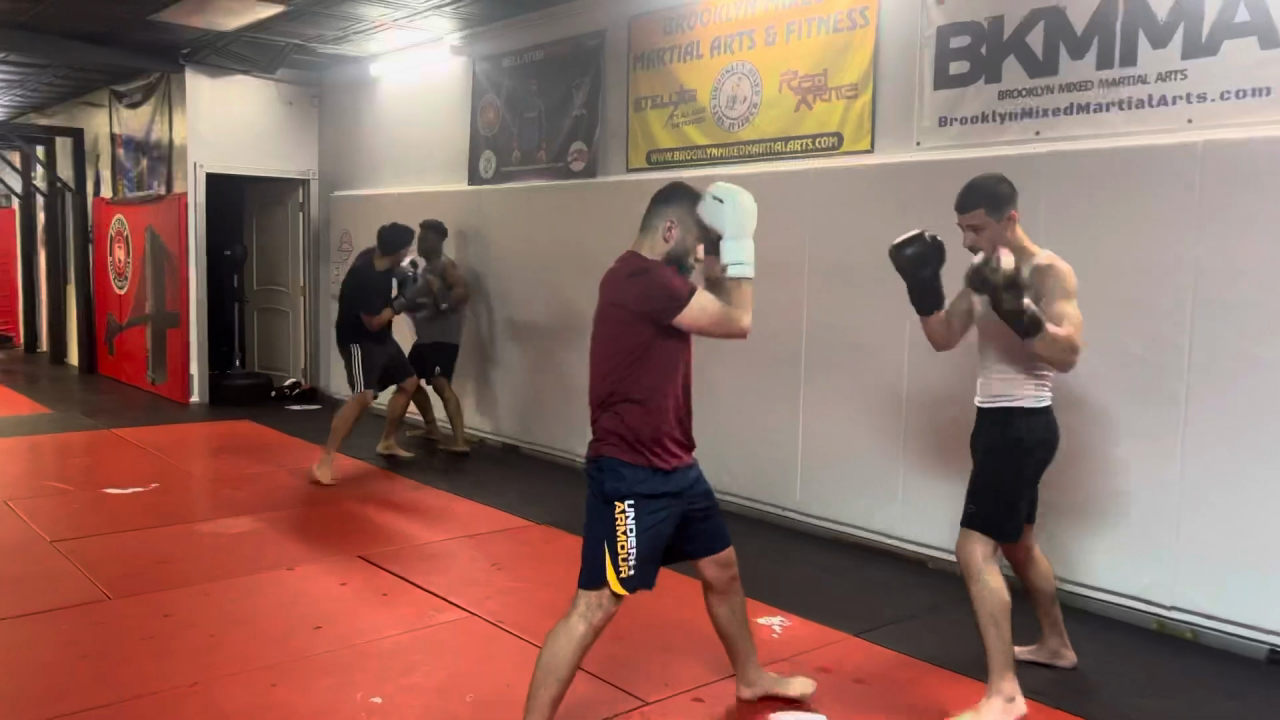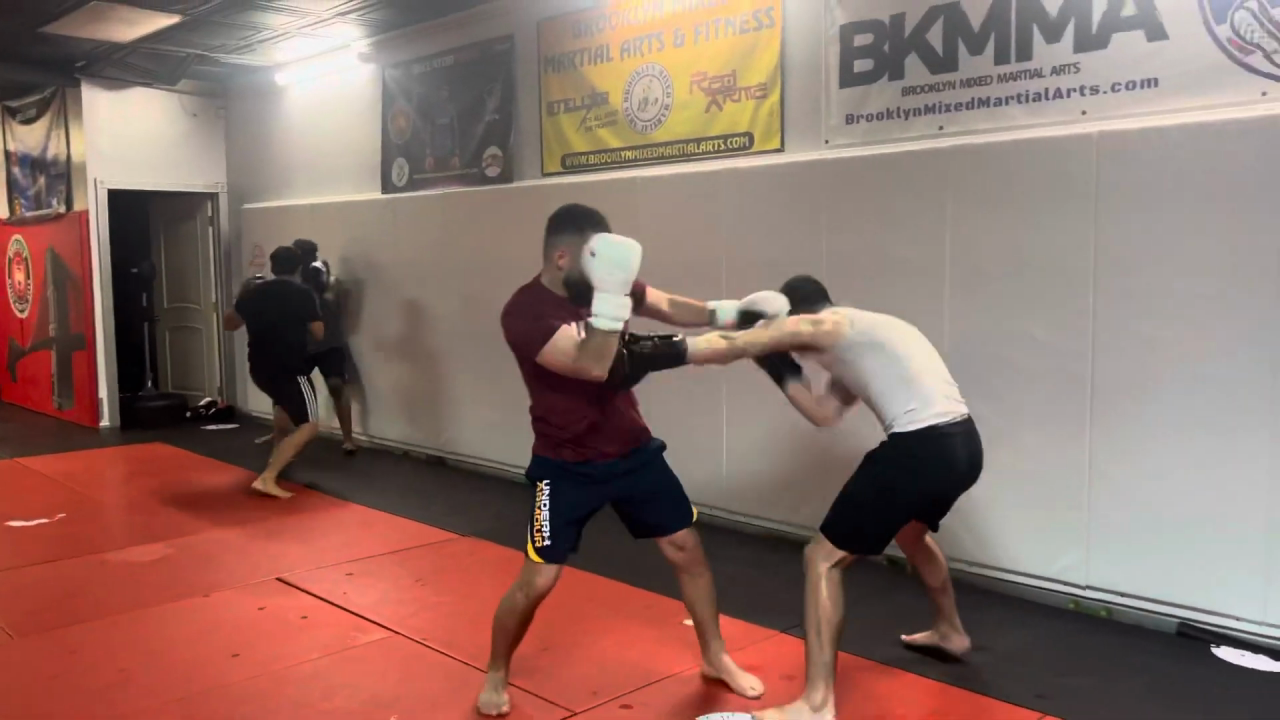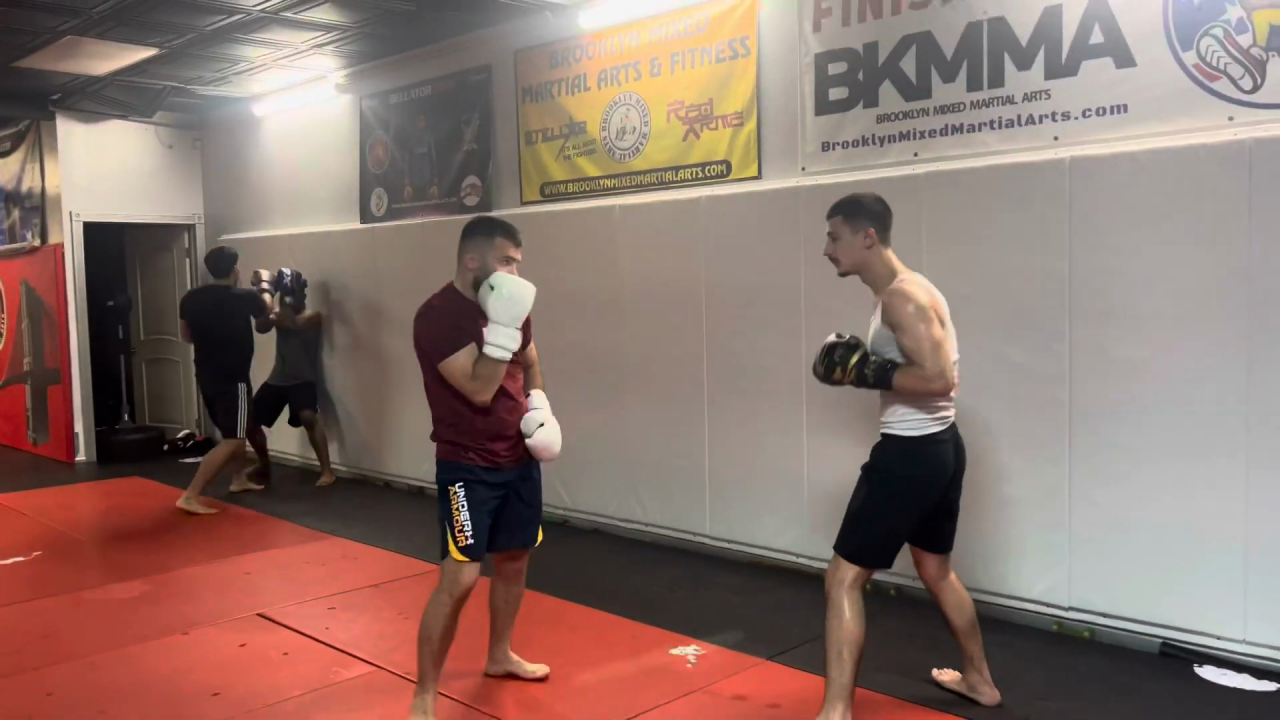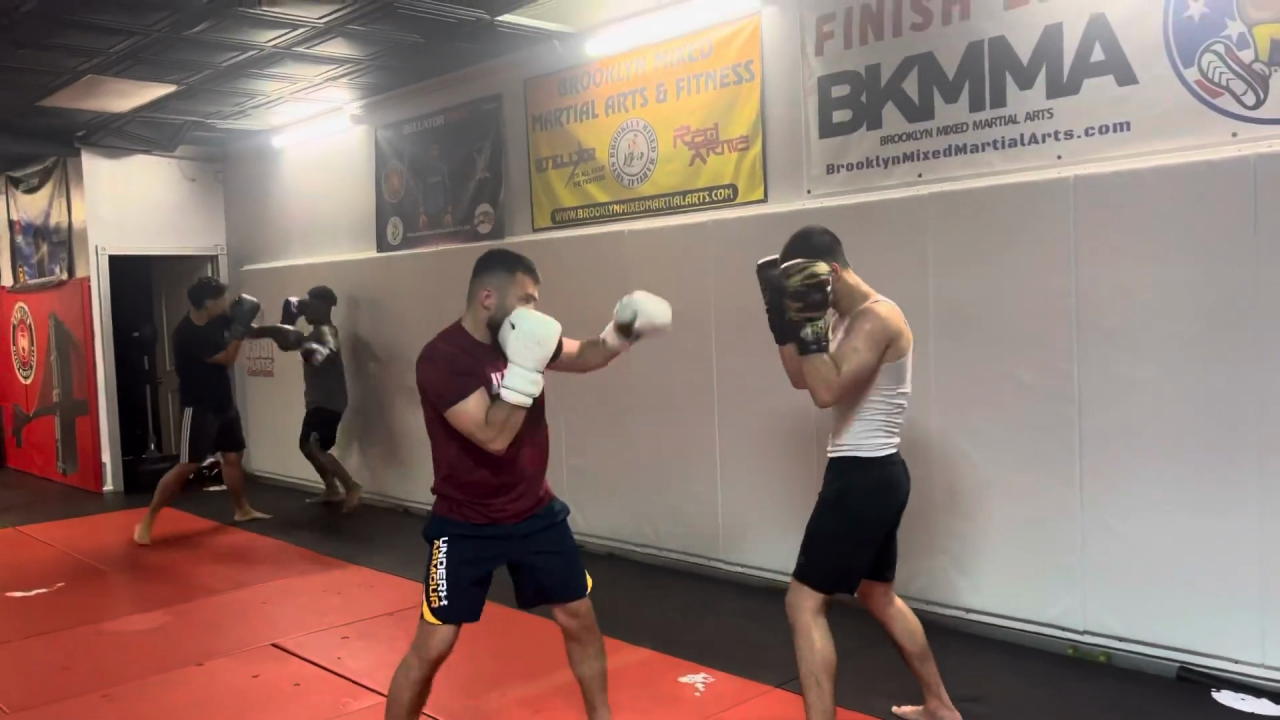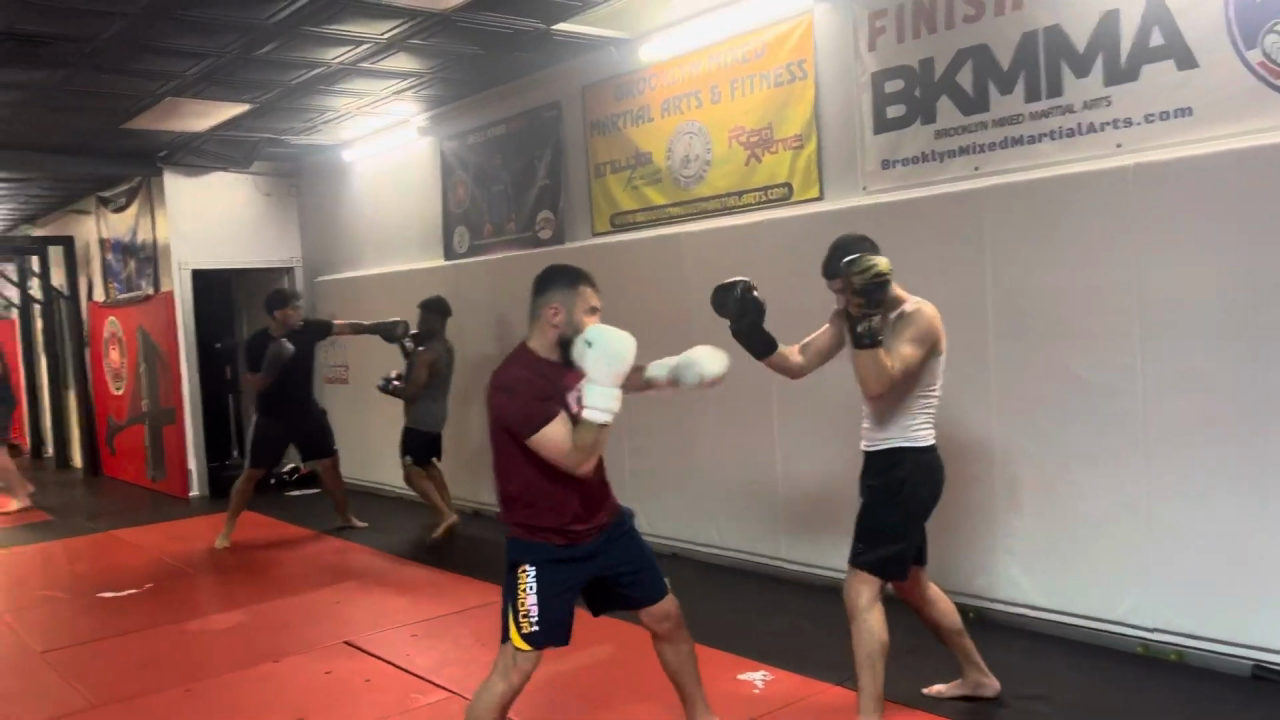
dt=0.7s
person 1, frame 1
left shoulder: (1050, 273)
right shoulder: (981, 269)
left elbow: (1065, 355)
right elbow: (943, 337)
left wrist: (1015, 304)
right wrist: (920, 282)
left hip: (1022, 426)
right hip: (994, 422)
left knee: (975, 551)
right knee: (1018, 541)
right ankle: (1055, 644)
person 1, frame 2
left shoulder: (818, 324)
right shoulder: (877, 333)
left elbow: (737, 343)
right elbow: (826, 414)
right wrist: (781, 369)
left hip: (922, 450)
right hip: (961, 446)
left knee: (825, 557)
right knee: (910, 532)
right ankle: (948, 631)
person 1, frame 3
left shoulder: (902, 296)
right shoulder: (898, 291)
left elbow: (938, 381)
left wrist: (869, 371)
right wrist: (862, 365)
left hip: (911, 454)
right hip: (940, 447)
left knee: (844, 578)
right knee: (935, 569)
person 1, frame 4
left shoulder: (876, 318)
right shoulder: (842, 314)
left elbow: (826, 392)
right elbow: (801, 377)
left wrist: (805, 319)
right wrist: (785, 315)
left hip: (864, 478)
right hip: (864, 475)
left knee: (804, 604)
right knee: (879, 597)
person 1, frame 5
left shoulder: (918, 317)
right shoulder: (851, 314)
left elbow: (875, 386)
right elbow: (796, 364)
left wrist: (865, 319)
right wrist: (750, 330)
left hip: (907, 467)
right hip: (887, 465)
left knee: (861, 591)
right knee: (911, 582)
right ankle: (978, 677)
person 2, frame 1
left shoulder: (657, 278)
right shoulder: (641, 280)
left elbow: (718, 311)
right elbow: (736, 323)
left wrist: (725, 255)
right wrist: (738, 242)
left hip: (674, 466)
right hip: (630, 472)
left knee: (723, 569)
right knee: (594, 607)
person 2, frame 2
left shoulder: (609, 283)
right shoulder: (524, 314)
left elbow: (669, 307)
right elbow: (590, 367)
left wrist: (728, 312)
right wrist: (607, 294)
left hip: (631, 448)
right hip: (566, 464)
left knee: (686, 549)
right knee: (538, 579)
left ankle: (716, 658)
right ankle: (496, 675)
person 2, frame 3
left shoulder: (505, 307)
right shoulder: (438, 317)
left elbow: (530, 365)
right elbow: (479, 389)
left wrist: (539, 409)
right wrist: (503, 325)
left hip: (518, 458)
right hip: (468, 466)
left knee: (515, 560)
right knee: (459, 580)
left ankle: (501, 654)
person 2, frame 4
left shoulder: (520, 338)
right shoulder: (441, 358)
left elbow: (586, 357)
right elbow: (495, 437)
left wrist: (623, 329)
right wrist: (525, 366)
left hip: (535, 512)
right hip: (466, 524)
left knee: (579, 619)
right knee: (433, 645)
person 2, frame 5
left shoulder: (576, 353)
right shoulder: (515, 384)
left elbow: (626, 380)
right elbow: (581, 461)
left wrist: (672, 371)
right wrist: (604, 384)
left hip: (605, 527)
right hip: (545, 546)
left knee: (667, 618)
right knee: (516, 667)
person 3, frame 1
left shoulder: (377, 255)
right shoulder: (364, 279)
right elbow: (374, 323)
left wrist: (403, 279)
right wrist: (403, 298)
left hip: (382, 337)
right hip: (358, 341)
left knee: (409, 383)
right knee: (364, 397)
left ankle: (387, 442)
right ankle: (325, 460)
person 3, frame 2
left shoulder: (253, 292)
right shoulder: (303, 295)
left elbow: (230, 323)
right elbow: (318, 333)
left hip: (259, 369)
right hip: (290, 370)
left knee: (284, 402)
right knee: (308, 427)
left ankle: (280, 455)
right ankle: (268, 478)
person 3, frame 3
left shoulder: (191, 299)
right shoulder: (243, 298)
left elbow: (188, 336)
right elbow: (266, 306)
right wrist: (264, 282)
left hip: (206, 376)
right hip: (233, 378)
left knee: (237, 430)
right knee: (233, 440)
left ankle: (240, 479)
right ankle: (191, 496)
person 3, frame 4
left shoulder: (217, 320)
right shoulder: (188, 334)
right elbow: (228, 357)
right wrist: (241, 324)
left hip: (223, 402)
right hip: (198, 407)
left knee: (233, 457)
right knee: (187, 466)
left ankle: (242, 509)
right ankle: (146, 523)
person 3, frame 5
left shoulder: (307, 329)
right shoulder: (256, 343)
left elbow: (347, 327)
right elbow: (257, 385)
left wrist: (379, 327)
right wrist: (271, 368)
left hip: (307, 411)
right hip: (271, 417)
left knee: (329, 462)
right knee: (253, 473)
left ankle: (345, 516)
right ankle: (227, 529)
person 4, frame 1
left shoulder: (445, 265)
right shoulder: (425, 268)
left elbow: (463, 292)
right elbow: (417, 301)
left wrist: (441, 307)
left hip: (443, 337)
right hip: (426, 335)
left knee: (440, 384)
left ankle: (459, 441)
right ankle: (432, 428)
person 4, frame 2
left shoulder: (329, 282)
left elbow: (329, 306)
left wrist: (321, 287)
left hip: (330, 345)
left knee: (336, 385)
left ankle: (348, 437)
person 4, frame 3
left shoulder: (312, 316)
right shoulder: (280, 314)
left elbow: (290, 323)
right elbow: (263, 325)
left wrist: (287, 295)
left hip: (303, 380)
right hip: (277, 379)
left knee: (309, 418)
right knee: (250, 420)
left ankle: (327, 471)
right ankle: (264, 466)
person 4, frame 4
left shoulder: (325, 331)
right shoulder: (317, 331)
left elbow: (331, 348)
left wrist: (323, 351)
left hip: (328, 402)
right hip: (317, 401)
left knee: (315, 448)
right knee: (309, 446)
left ankle: (352, 487)
right ankle: (332, 489)
person 4, frame 5
left shoulder: (426, 353)
right shoulder: (445, 349)
left elbow: (410, 392)
left wrist: (389, 386)
right wrist: (410, 353)
left hip: (420, 422)
right hip: (434, 419)
left knee: (413, 473)
right knee: (426, 463)
left ankle: (447, 514)
right ankle: (448, 509)
